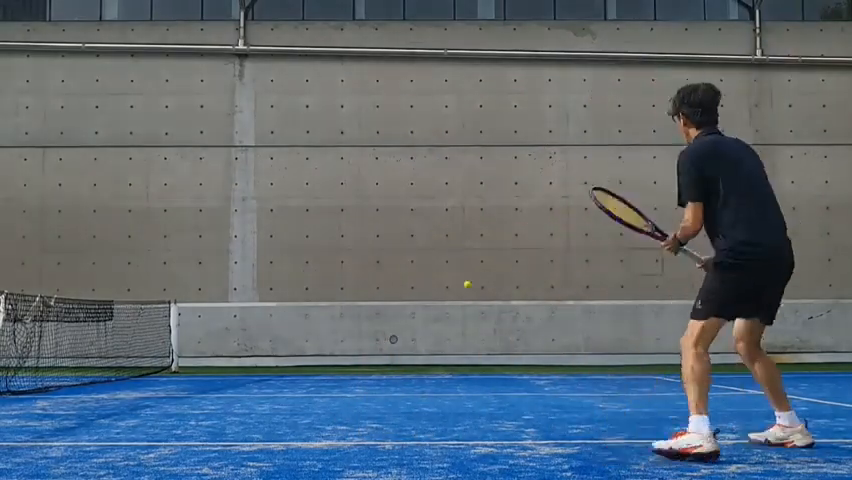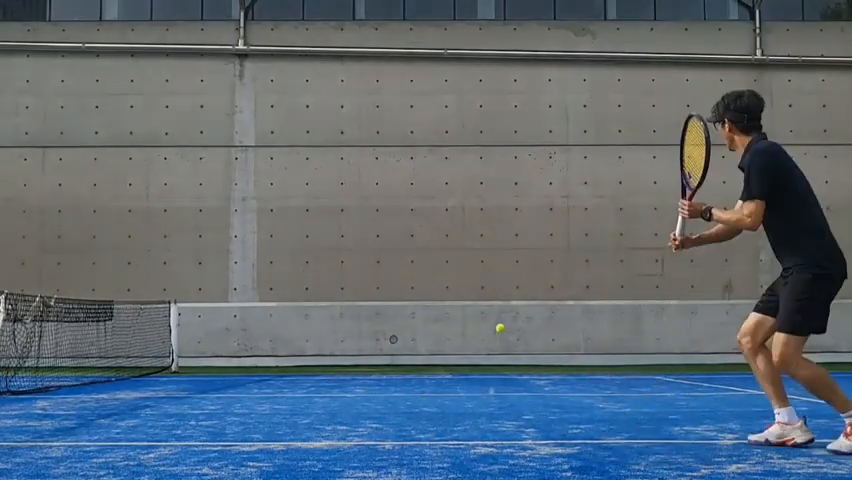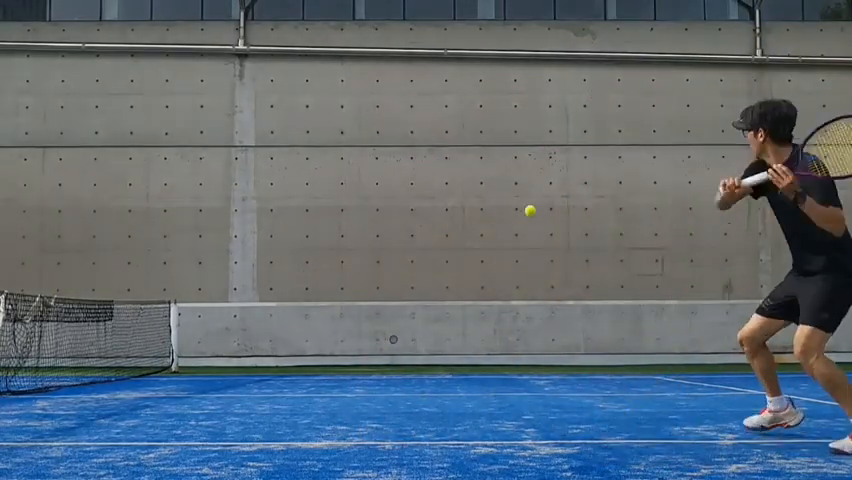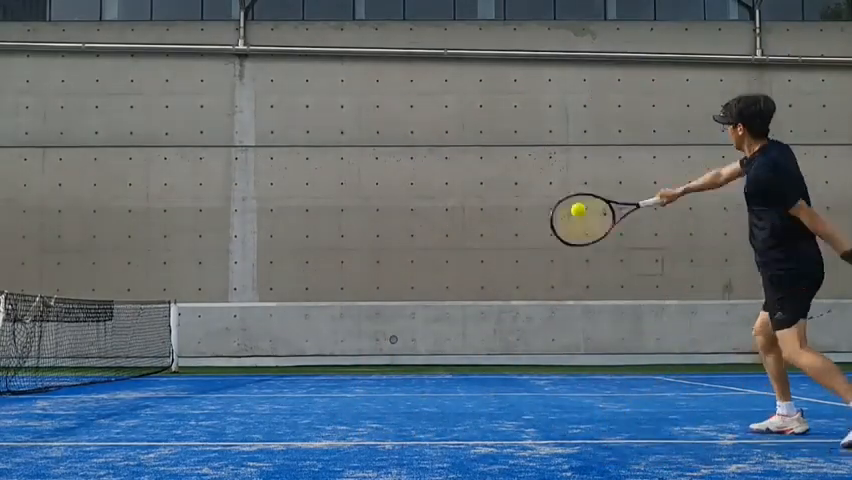
dt=0.3s
person 1, frame 1
left shoulder: (693, 156)
right shoulder: (741, 149)
left elbow: (694, 223)
left wrist: (675, 240)
left hip: (747, 259)
right hip: (778, 257)
left knee: (694, 344)
right knee: (746, 344)
left ankle: (698, 433)
right ankle: (791, 426)
person 1, frame 2
left shoulder: (761, 156)
right shoulder: (764, 156)
left elbow: (749, 219)
right elbow: (737, 225)
left wrist: (705, 212)
right wrist: (692, 240)
left hip: (815, 267)
right hip: (803, 267)
left knee: (786, 356)
right knee: (749, 337)
right ankle: (788, 423)
person 1, frame 3
left shoulder: (812, 169)
right shoulder: (759, 169)
right elbow: (725, 202)
left wrist: (798, 195)
right wrist: (728, 189)
right hip: (801, 273)
left knee: (807, 351)
right knee: (749, 339)
right ankle: (780, 408)
person 1, frame 4
left shoulder: (768, 171)
right shoulder: (773, 153)
left elbow: (809, 217)
right elbow: (723, 174)
right wrist: (680, 191)
left hip: (787, 268)
right hip: (788, 267)
left knee: (794, 350)
right knee: (764, 336)
right ankle: (787, 414)
